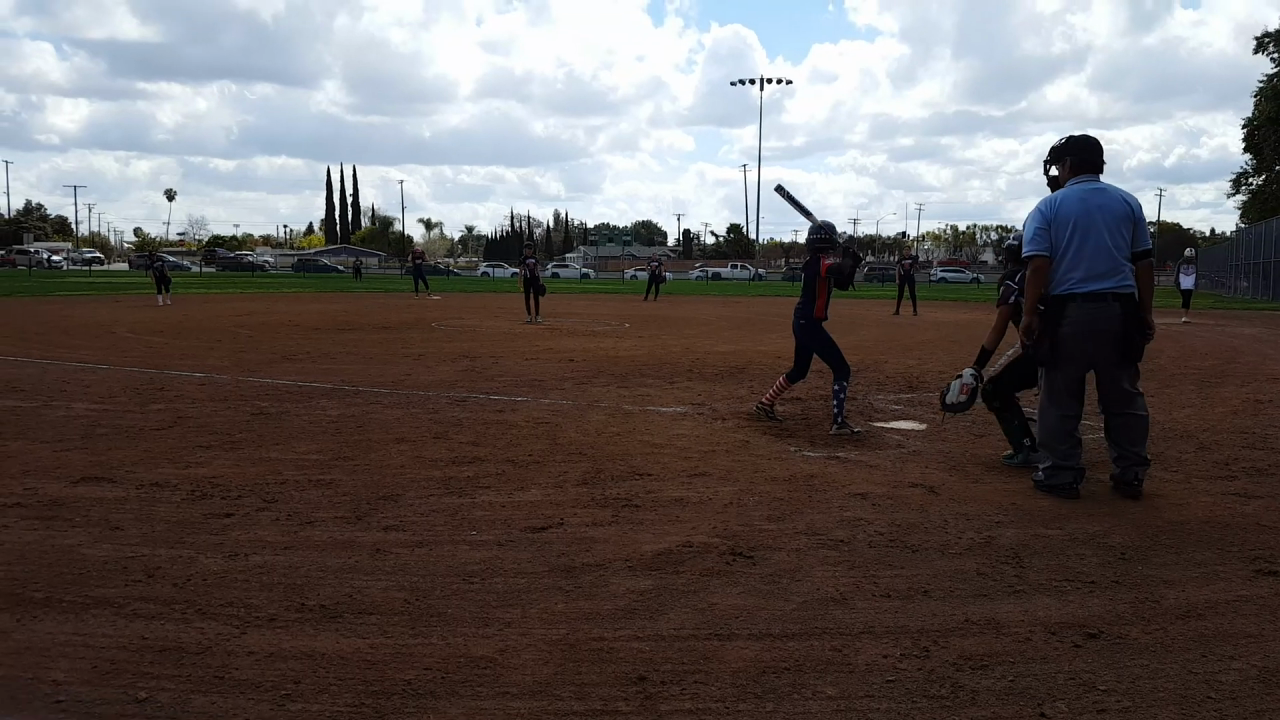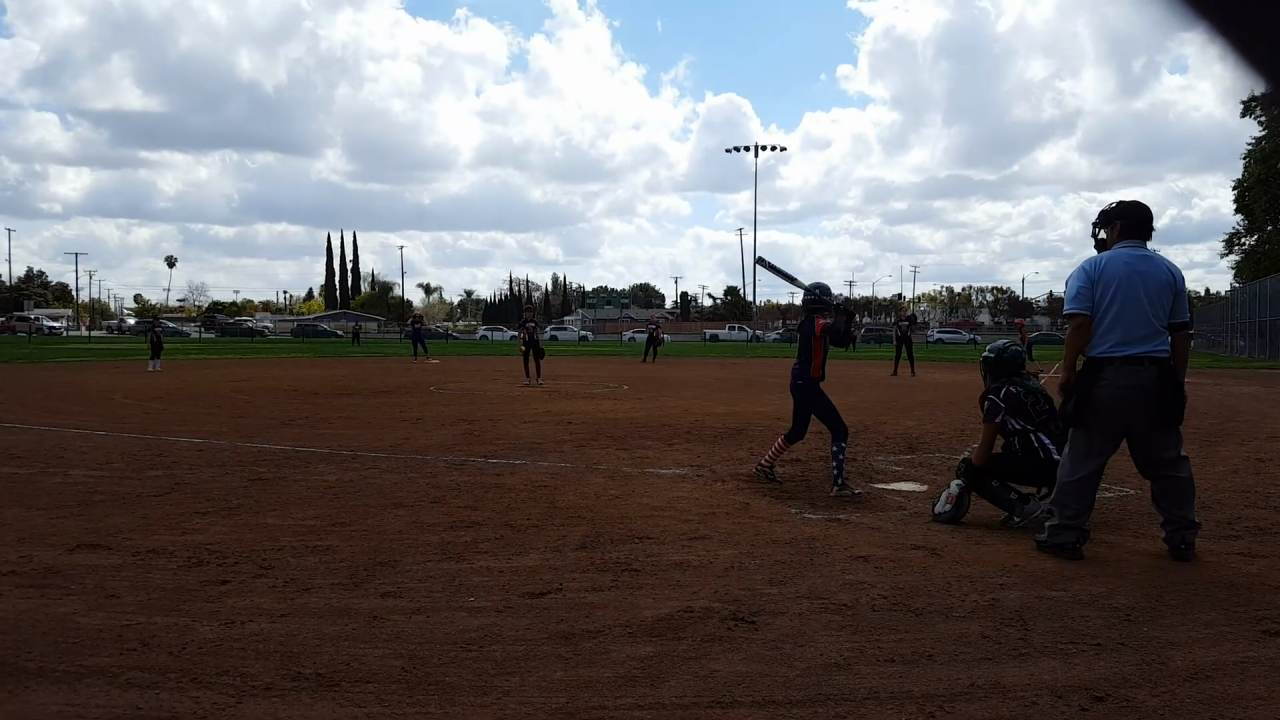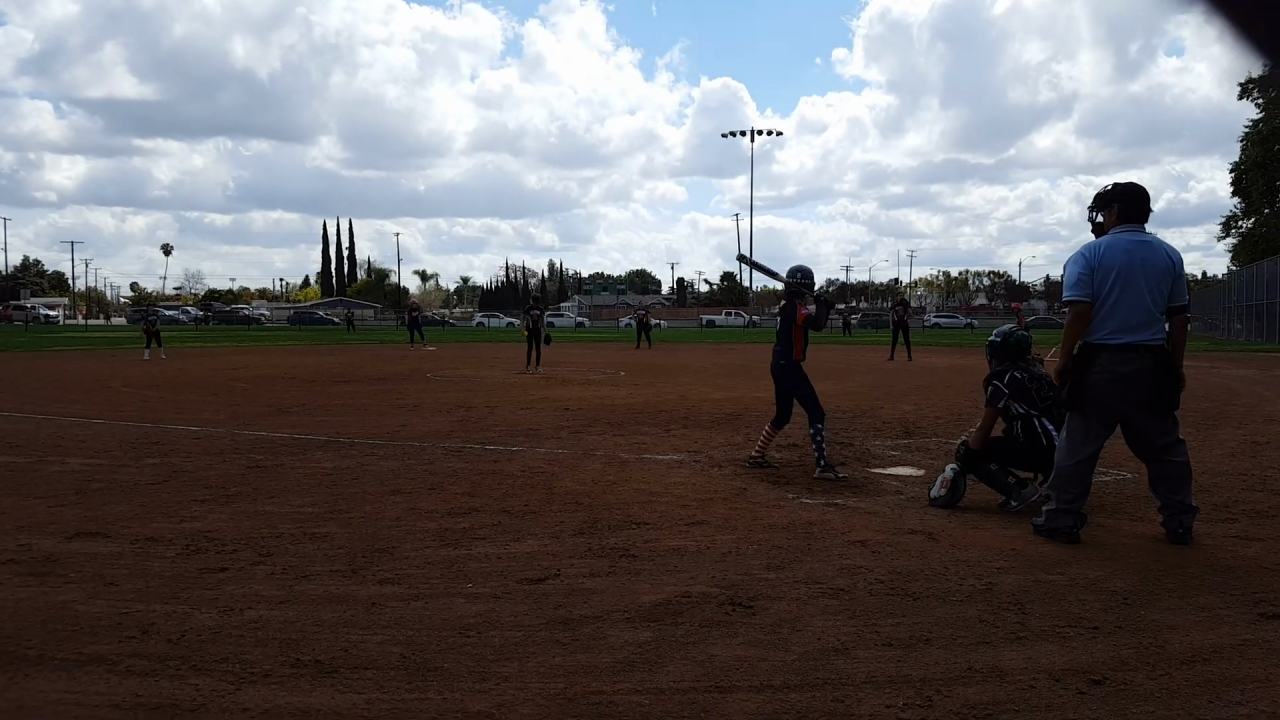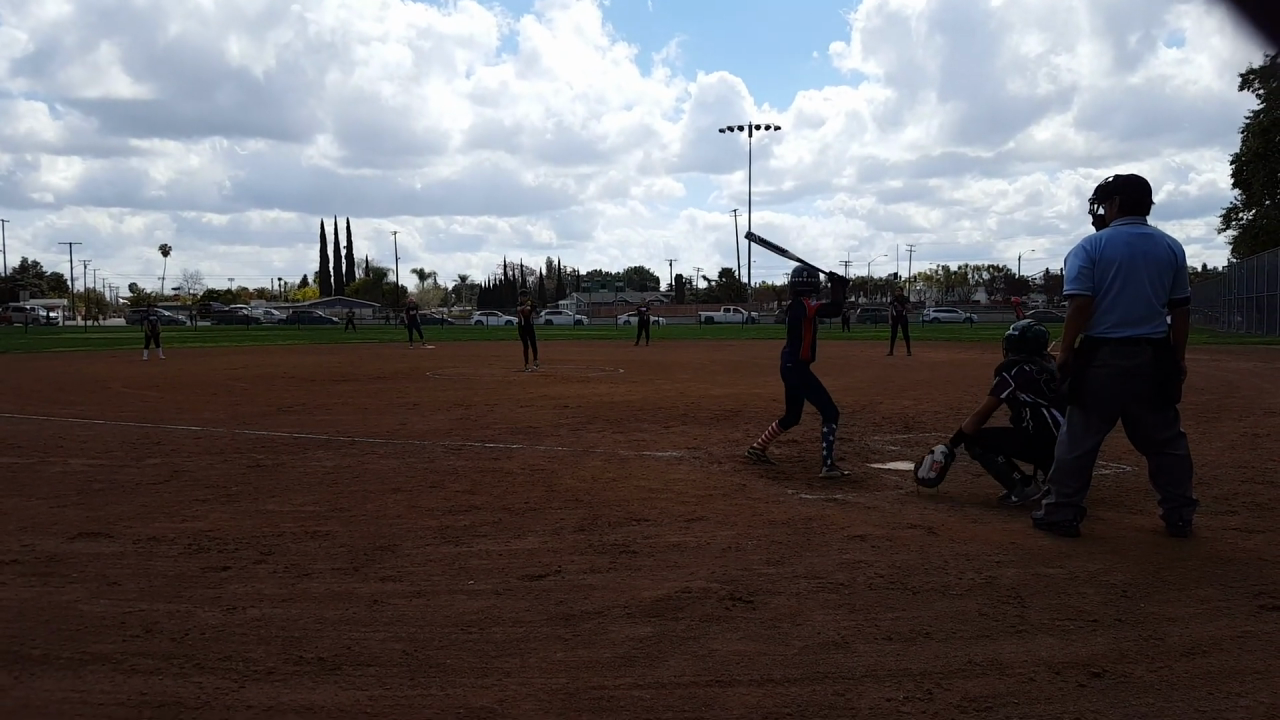
dt=1s
person 1, frame 1
left shoulder: (1049, 206)
right shoulder: (1128, 202)
left elbow: (1039, 266)
right elbow: (1143, 263)
left wrist: (1030, 313)
right wrist: (1145, 312)
left hip: (1068, 313)
right hip: (1119, 312)
left knee: (1061, 399)
right knee: (1125, 397)
left ankle: (1060, 475)
right ankle: (1131, 473)
person 1, frame 2
left shoulder: (1092, 268)
right shoulder: (1170, 271)
left elbow: (1080, 324)
right elbow: (1181, 333)
left wrist: (1067, 370)
right wrist: (1178, 382)
left hip: (1105, 377)
right hip: (1155, 377)
left knee: (1082, 459)
right knee: (1167, 461)
left ankle: (1065, 535)
right ankle: (1182, 538)
person 1, frame 3
left shoulder: (1091, 253)
right shoulder: (1170, 255)
left elbow: (1079, 312)
right elbow: (1178, 317)
left wrist: (1065, 358)
right wrist: (1176, 365)
left hip: (1100, 363)
right hip: (1151, 364)
left knee: (1078, 443)
right knee: (1164, 445)
left ankle: (1062, 519)
right ankle: (1180, 522)
person 1, frame 4
left shoulder: (1091, 246)
right shoulder: (1171, 247)
left elbow: (1080, 305)
right elbow: (1180, 310)
left wrist: (1066, 351)
right wrist: (1178, 357)
left hip: (1102, 357)
right hip: (1154, 357)
left knee: (1080, 437)
right knee: (1165, 439)
left ankle: (1062, 512)
right ankle: (1179, 515)
person 2, frame 1
left shoulder: (816, 263)
right shoulder: (819, 262)
left elbow: (843, 284)
right elbow: (840, 271)
left wrist: (853, 264)
right wrist: (847, 257)
left hip: (804, 323)
right hip: (810, 324)
left knee: (799, 371)
right knee: (842, 369)
left ankle: (765, 404)
right ankle: (838, 423)
person 2, frame 2
left shoulder: (813, 323)
right shoulder: (814, 322)
left elbow: (842, 341)
right elbow: (835, 330)
left wrist: (847, 322)
right wrist: (840, 315)
left hip: (802, 383)
right hip: (807, 384)
left knee: (797, 432)
right knee: (839, 430)
left ankle: (765, 465)
right ankle: (838, 484)
person 2, frame 3
left shoulder: (788, 305)
right shoulder: (795, 307)
left elbow: (815, 324)
right elbow: (817, 325)
left wrist: (825, 308)
right wrist: (821, 305)
left hip: (780, 365)
right hip: (789, 366)
left knee: (782, 415)
right knee: (815, 413)
left ankle: (757, 455)
right ankle: (822, 465)
person 2, frame 4
left shoulder: (799, 305)
right shoulder: (803, 305)
left elbow: (833, 309)
right elbow: (835, 309)
left wrist: (840, 288)
right wrist: (835, 285)
left hip: (791, 366)
right hip: (797, 368)
left knee: (791, 417)
right knee: (830, 412)
left ankle: (758, 448)
right ankle: (828, 465)
person 3, frame 1
left shoulder: (1014, 280)
left elbow: (997, 330)
left wrist: (976, 367)
right wrist: (1028, 372)
left knee: (994, 390)
left ankle: (1028, 450)
person 3, frame 2
left shoulder: (998, 394)
right shoulder: (1031, 385)
left elbow: (985, 447)
left wrist: (963, 482)
left hip: (1040, 465)
left knee: (968, 468)
left ankle: (1022, 505)
person 3, frame 3
left shoulder: (1002, 378)
right shoulder: (1036, 371)
left elbow: (984, 431)
left wrist: (961, 465)
left hip: (1041, 451)
left knee: (968, 451)
left ankle: (1020, 490)
person 3, frame 4
left shoulder: (1013, 370)
right shoulder: (1049, 367)
left elbow: (981, 415)
left wrist: (950, 446)
left hip: (1044, 439)
left knee: (974, 440)
left ankle: (1023, 487)
